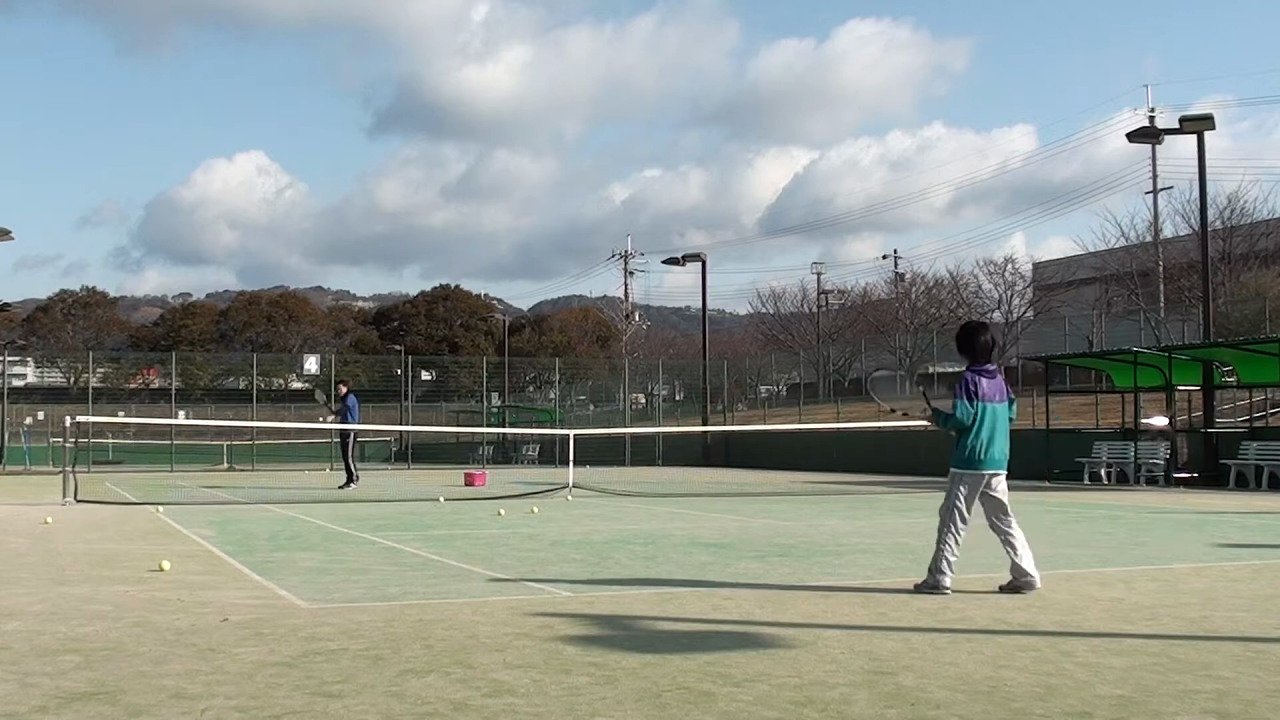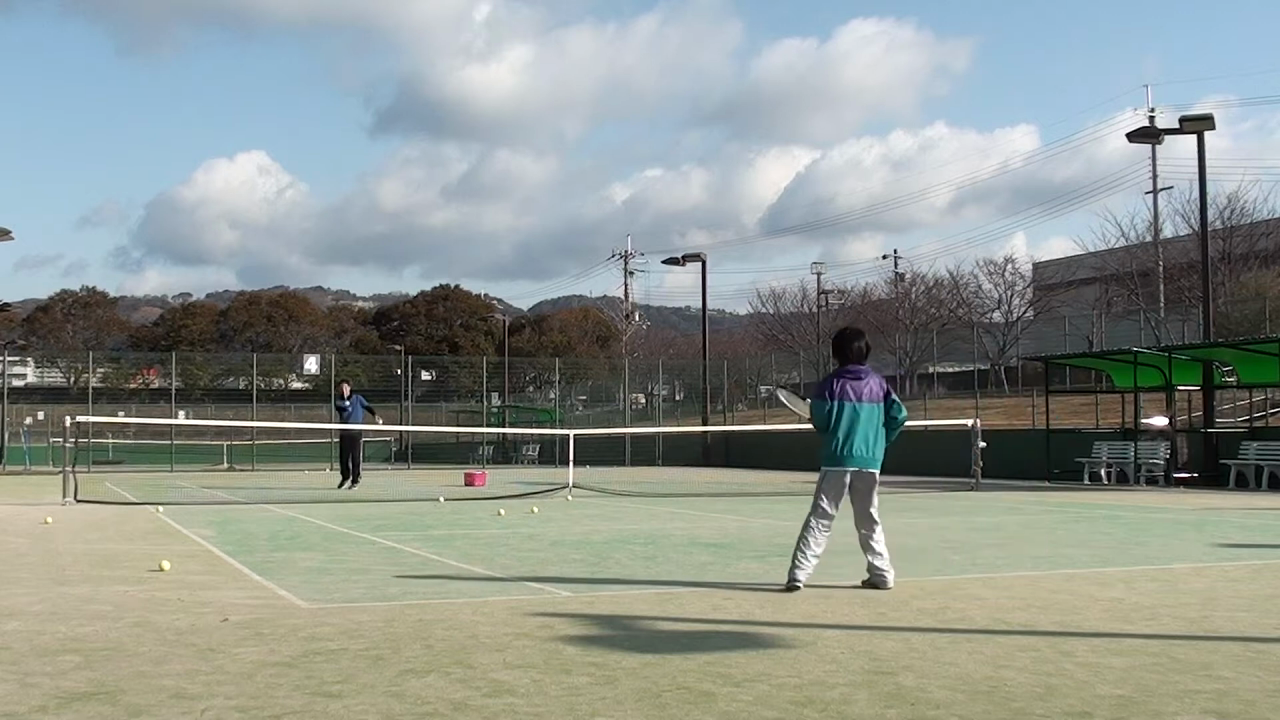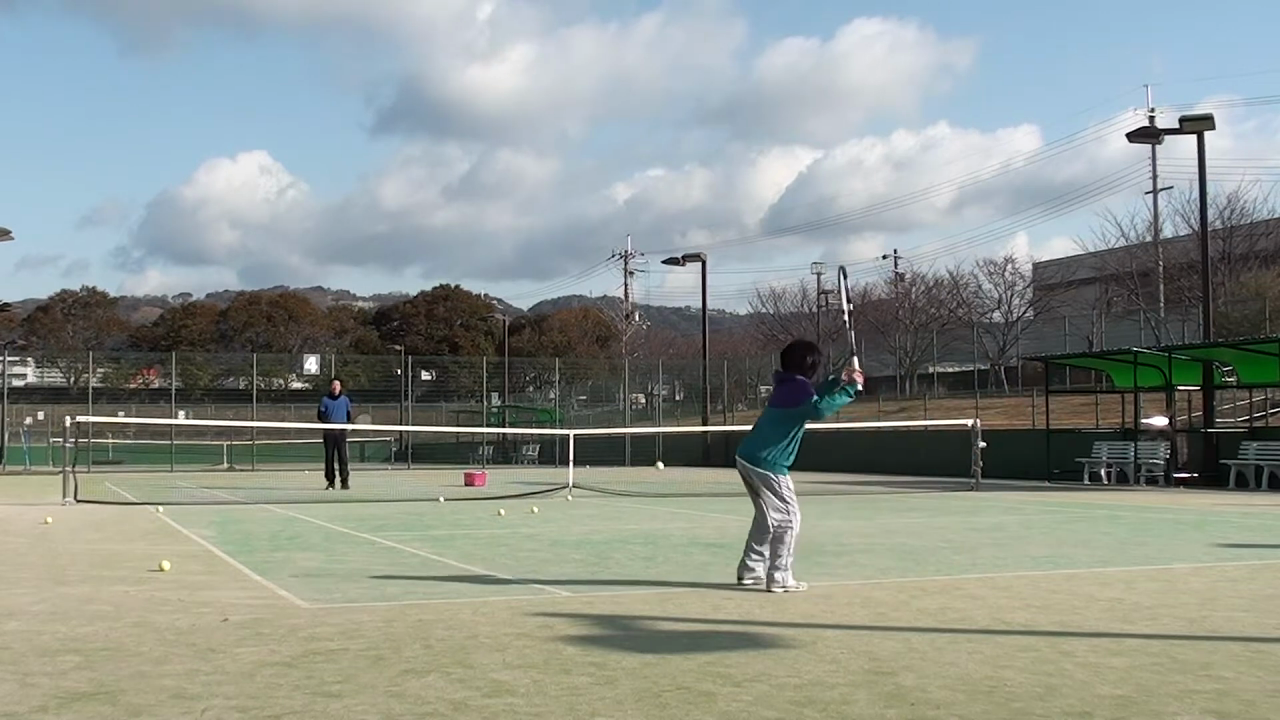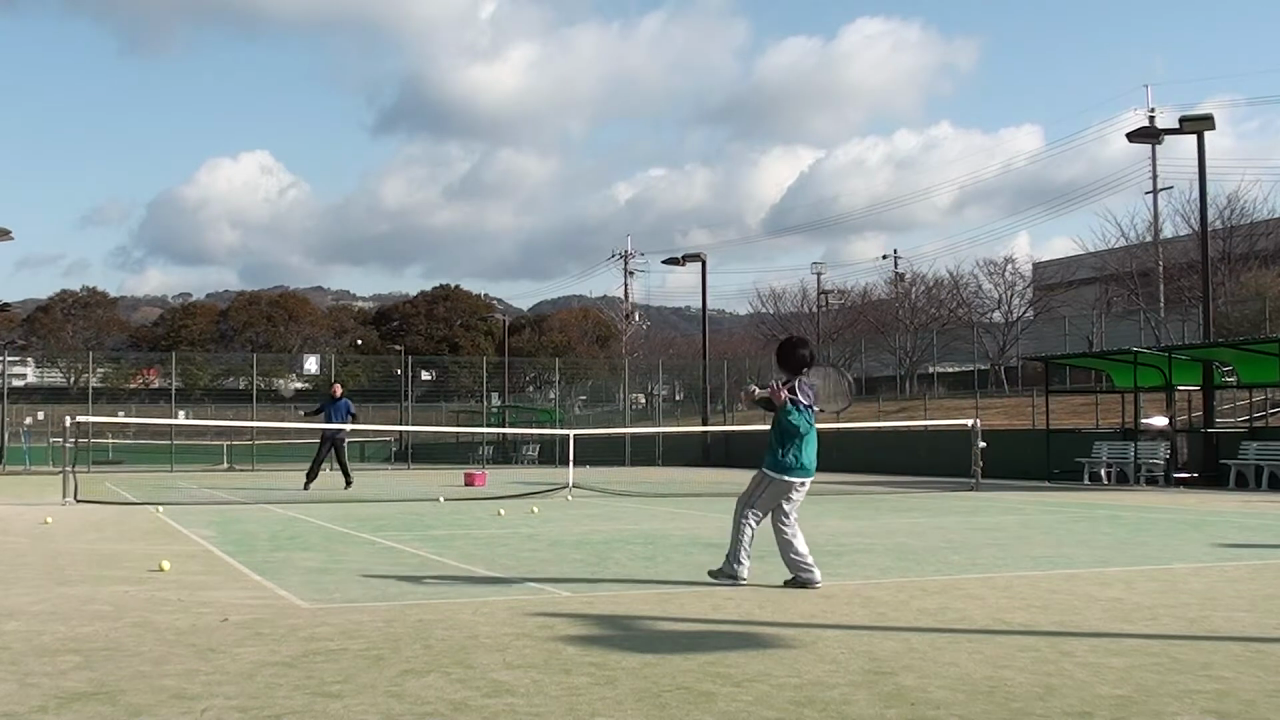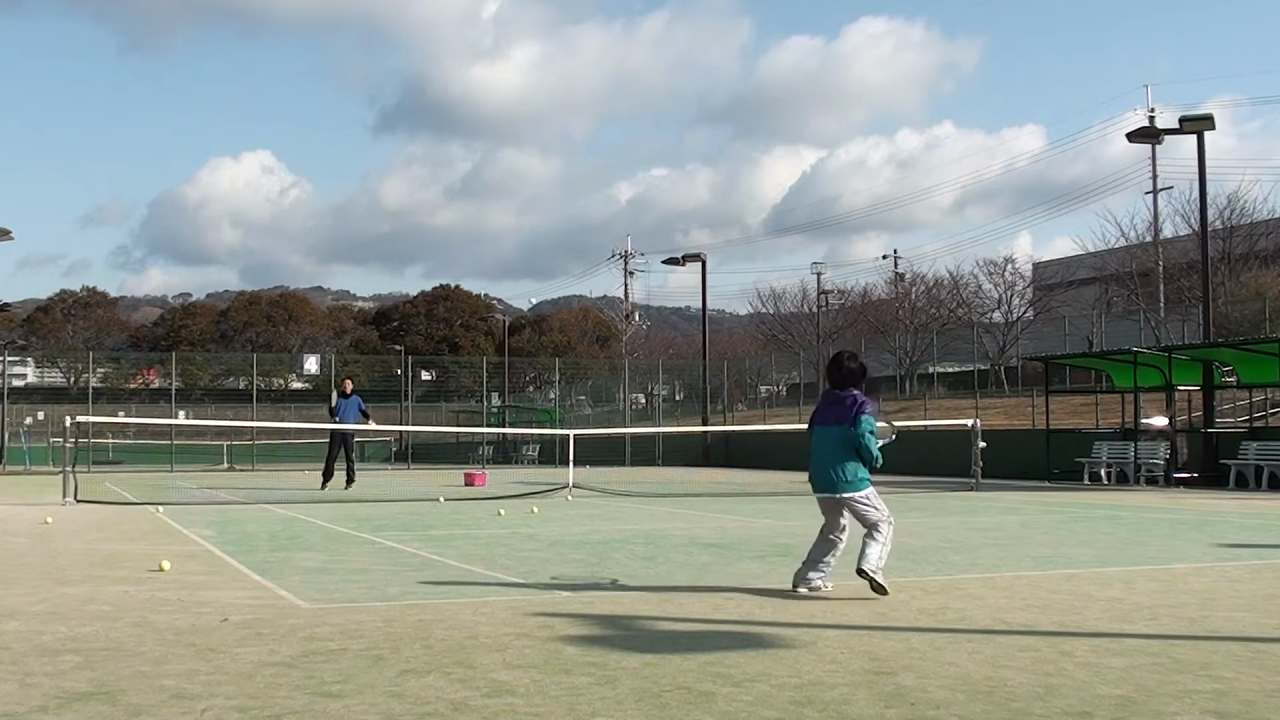
dt=1s
person 1, frame 1
left shoulder: (968, 379)
right shoulder: (999, 380)
left elbow: (963, 418)
right elbow: (1010, 413)
left wrist: (939, 418)
left hip: (971, 461)
right hip: (997, 461)
left knee: (953, 519)
right knee: (1003, 520)
left ankle: (939, 578)
right ankle: (1026, 575)
person 1, frame 2
left shoulder: (832, 382)
right shoulder: (878, 382)
left elbow: (820, 421)
right elbow: (899, 415)
right wrist: (881, 440)
left hip: (838, 459)
right hip: (871, 461)
left knee: (820, 518)
right knee: (869, 519)
left ankle: (800, 573)
right ankle: (882, 574)
person 1, frame 3
left shoulder: (786, 385)
right shoulder: (798, 386)
left elbow: (811, 398)
right elbow: (818, 409)
left wrist: (838, 381)
right wrist: (850, 389)
left hip: (747, 458)
right hip: (769, 465)
left knee: (766, 516)
right knee: (787, 519)
left ankle: (750, 570)
right ankle: (780, 578)
person 1, frame 4
left shoulder: (796, 387)
right shoulder: (801, 386)
left elbow: (799, 427)
left wrist: (781, 405)
left hip: (782, 468)
right hip: (801, 470)
left knee: (747, 510)
right knee: (784, 520)
left ankle: (735, 569)
right ankle: (807, 574)
person 1, frame 5
left shoulder: (821, 408)
right shoulder: (862, 404)
right elbow: (863, 436)
right wrist: (875, 459)
left hip: (822, 483)
right hip: (853, 482)
left knee: (834, 529)
right knee: (882, 524)
left ankle: (807, 578)
right ankle: (870, 564)
